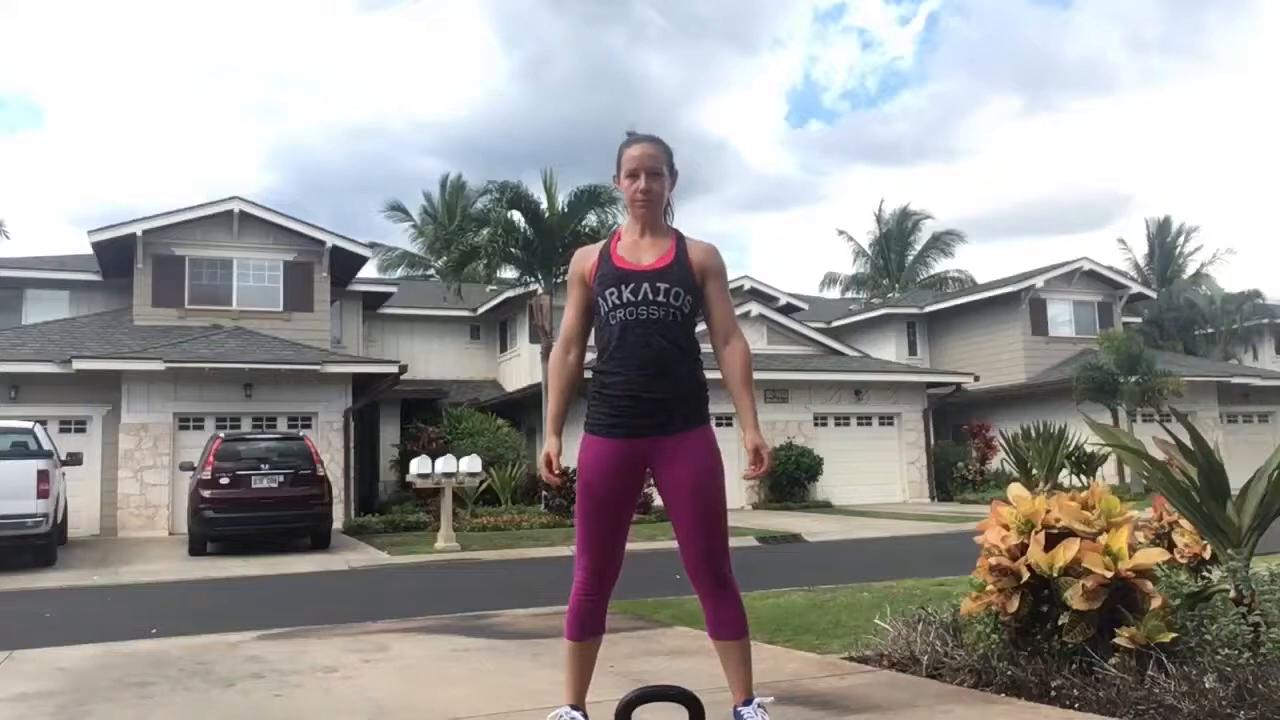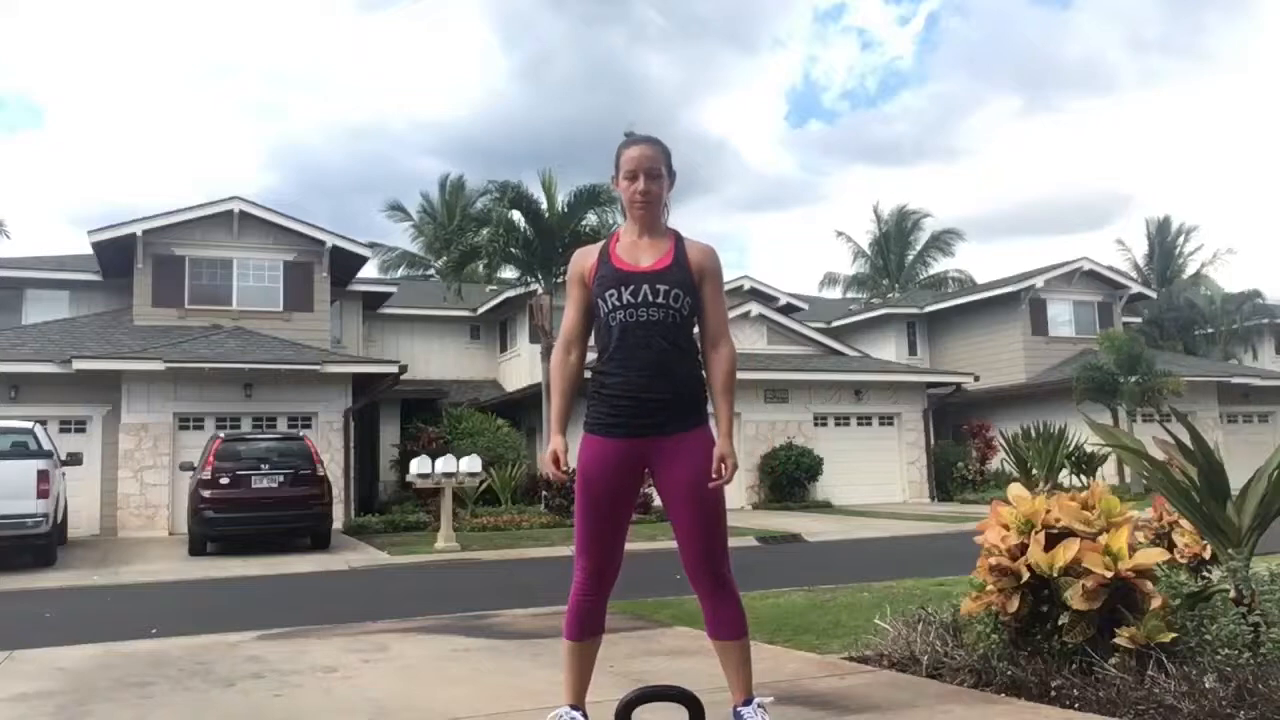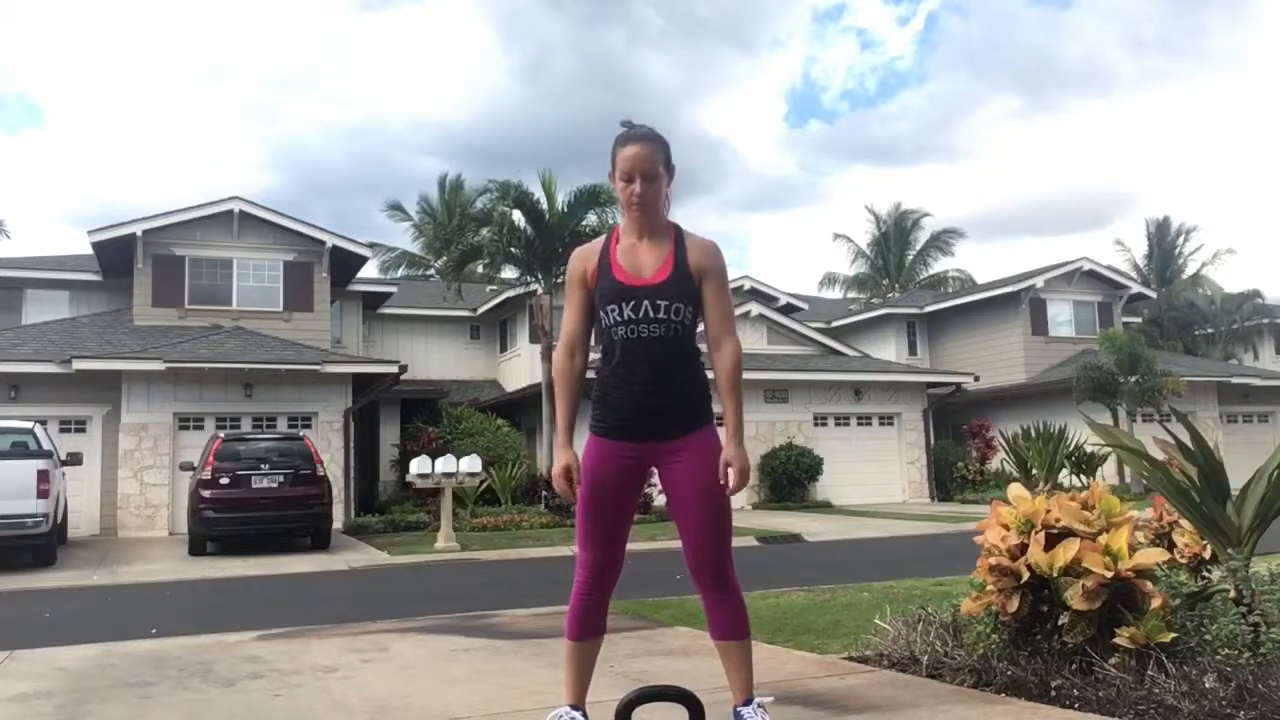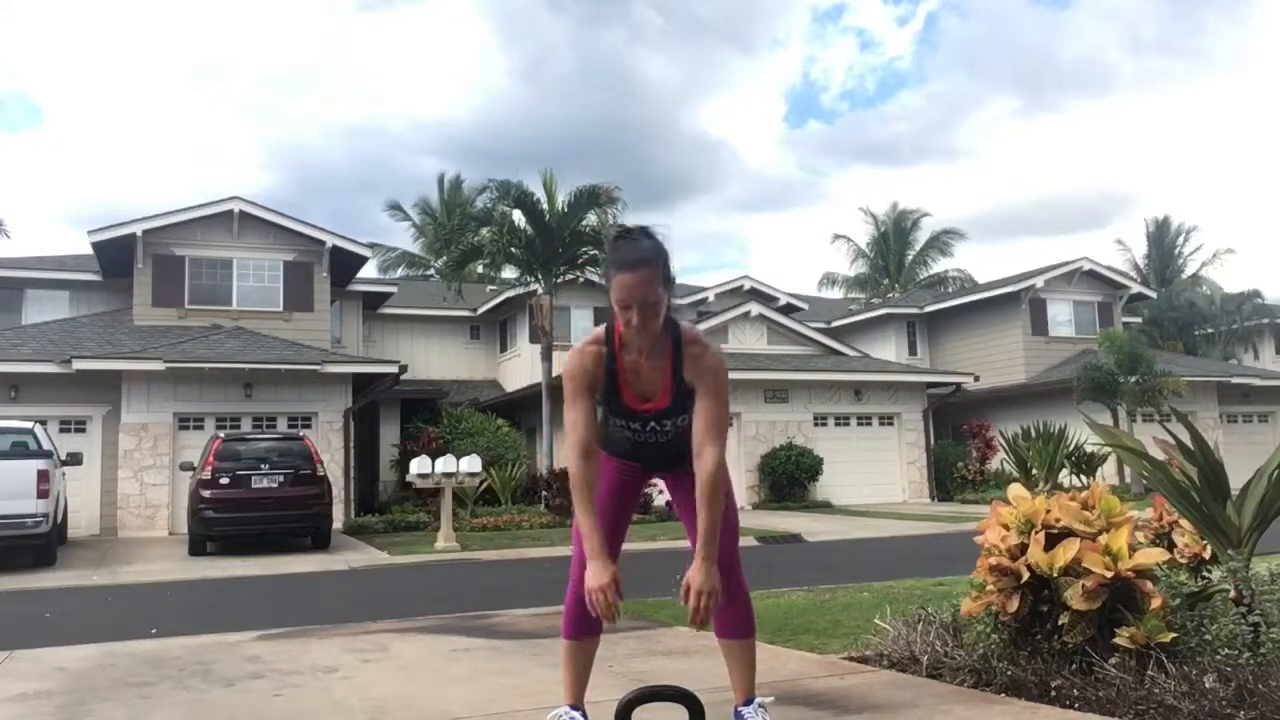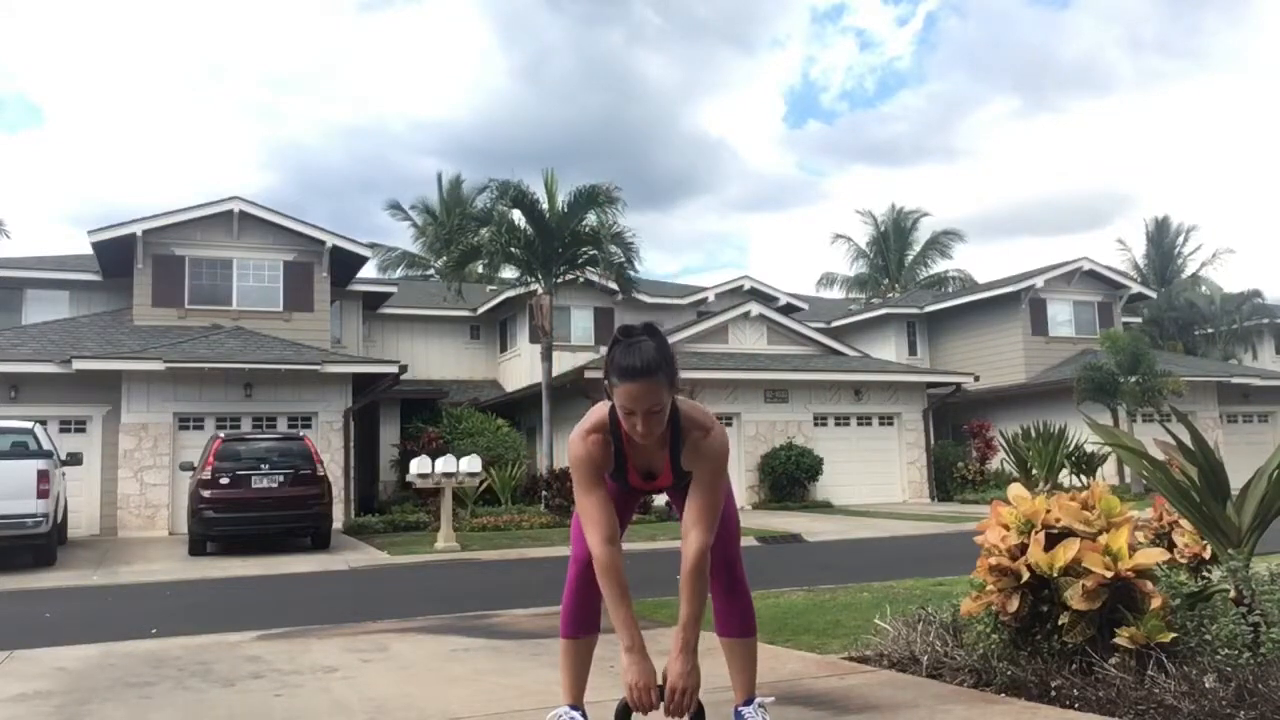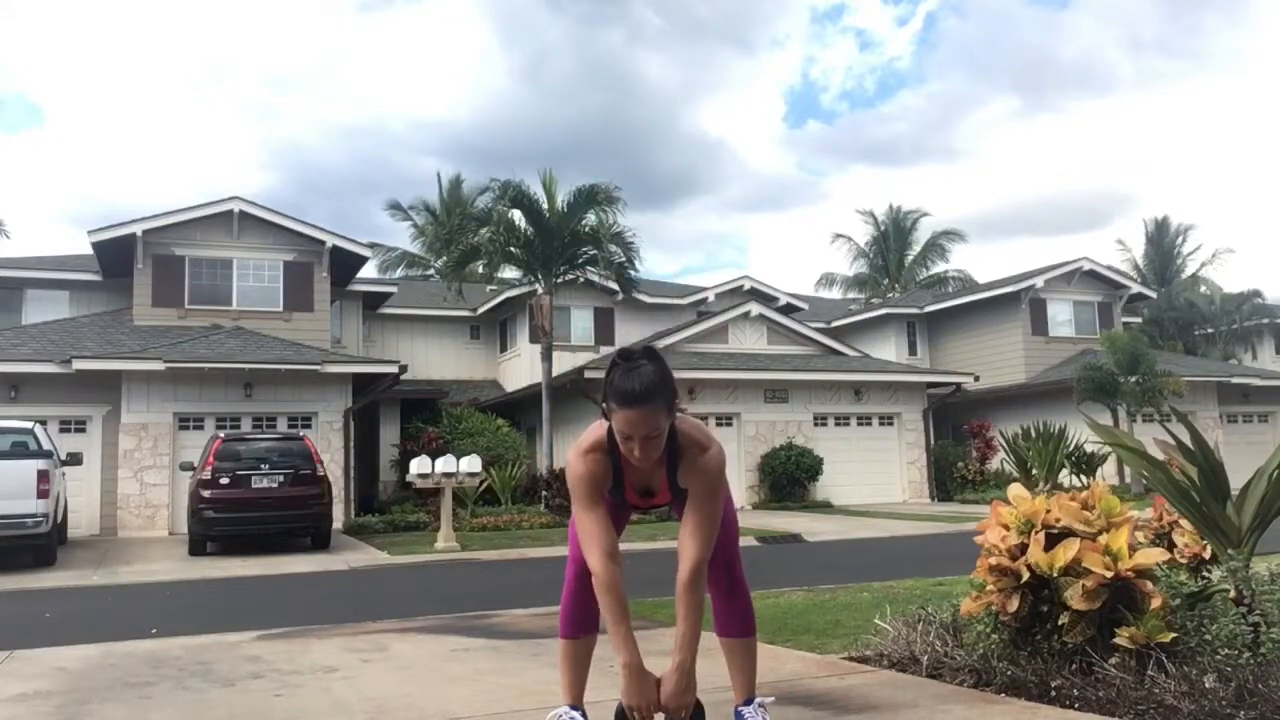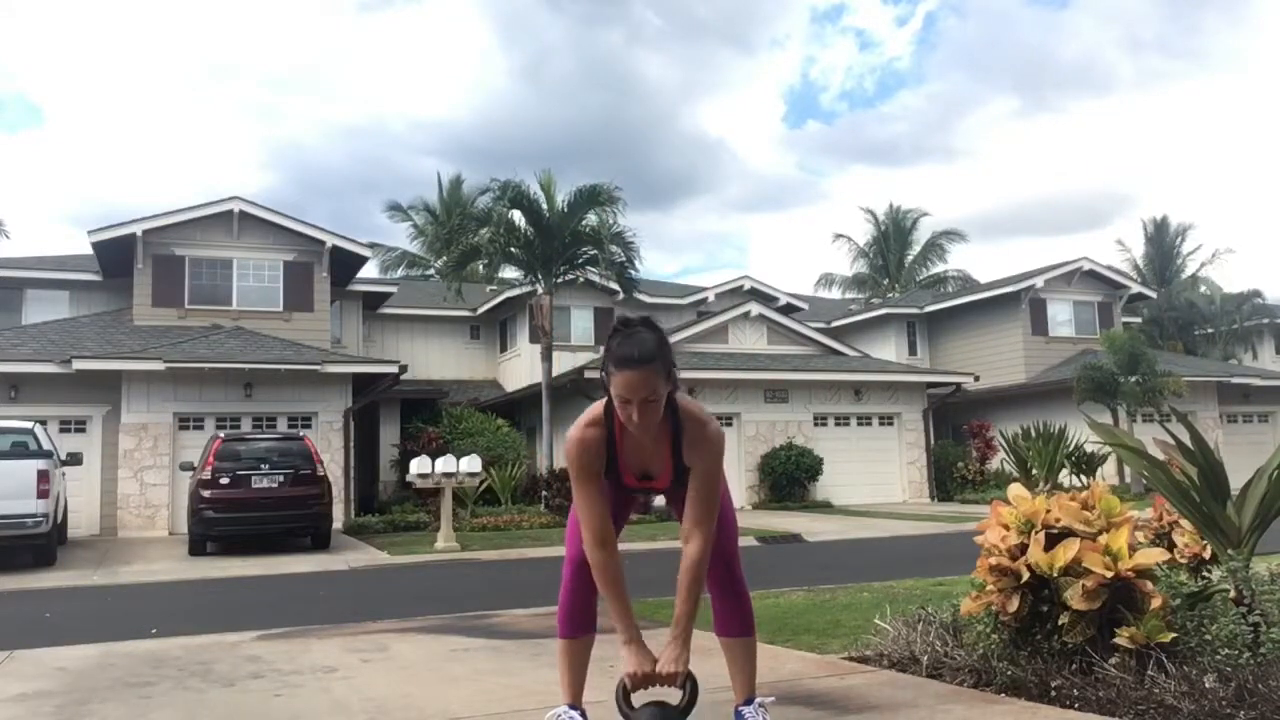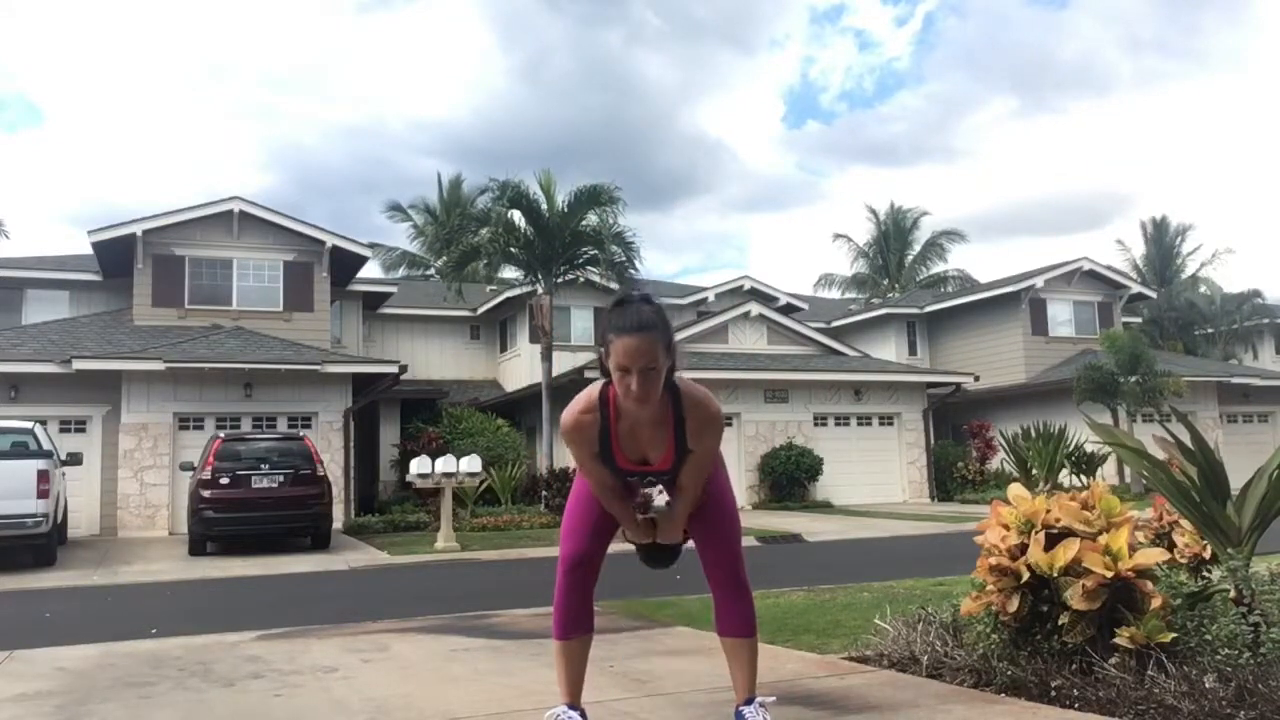
dt=0.4s
person 1, frame 1
left shoulder: (700, 256)
right shoulder: (589, 260)
left elbow: (729, 341)
right elbow: (568, 349)
left wrist: (750, 425)
right wrist: (552, 433)
left hip: (684, 431)
right hip: (608, 432)
left knee: (712, 572)
right knee: (592, 575)
person 1, frame 2
left shoulder: (698, 257)
right shoulder: (588, 260)
left elbow: (718, 347)
right elbow: (569, 348)
left wrist: (725, 433)
right wrist: (556, 430)
left hip: (683, 432)
right hip: (607, 433)
left knee: (711, 572)
right knee: (592, 574)
person 1, frame 3
left shoulder: (700, 254)
right shoulder: (587, 259)
left elbow: (724, 346)
right elbow: (569, 352)
left wrist: (733, 437)
right wrist: (563, 443)
left hip: (688, 434)
right hip: (612, 436)
left knee: (714, 572)
right knee: (594, 572)
person 1, frame 4
left shoulder: (700, 356)
right shoulder: (587, 357)
left elbow: (710, 453)
right elbow: (580, 457)
left wrist: (704, 561)
right wrist: (598, 558)
left hip: (684, 457)
right hip: (618, 456)
left knee: (723, 571)
right knee: (586, 575)
person 1, frame 5
left shoulder: (705, 437)
right shoulder: (588, 440)
left elbow: (696, 548)
right elbow: (604, 547)
left wrist: (685, 651)
right wrist: (632, 651)
left hip: (688, 476)
right hip: (617, 477)
left knee: (726, 567)
right knee: (584, 567)
person 1, frame 6
left shoulder: (703, 454)
right shoulder: (586, 457)
left elbow: (692, 570)
right elbow: (603, 566)
left wrist: (683, 667)
right wrist: (630, 668)
left hip: (688, 482)
right hip: (611, 485)
left knee: (725, 570)
right knee: (581, 571)
person 1, frame 7
left shoulder: (702, 432)
right shoulder: (585, 436)
left elbow: (697, 543)
right elbow: (599, 545)
left wrist: (679, 640)
right wrist: (630, 643)
left hip: (685, 476)
right hip: (612, 481)
left knee: (724, 568)
right knee: (579, 567)
person 1, frame 8
left shoulder: (702, 412)
right shoulder: (579, 418)
left elbow: (688, 487)
right elbow: (606, 485)
left wrist: (670, 532)
right wrist: (634, 527)
left hip: (687, 469)
right hip: (613, 474)
left knee: (728, 571)
right knee: (574, 564)
